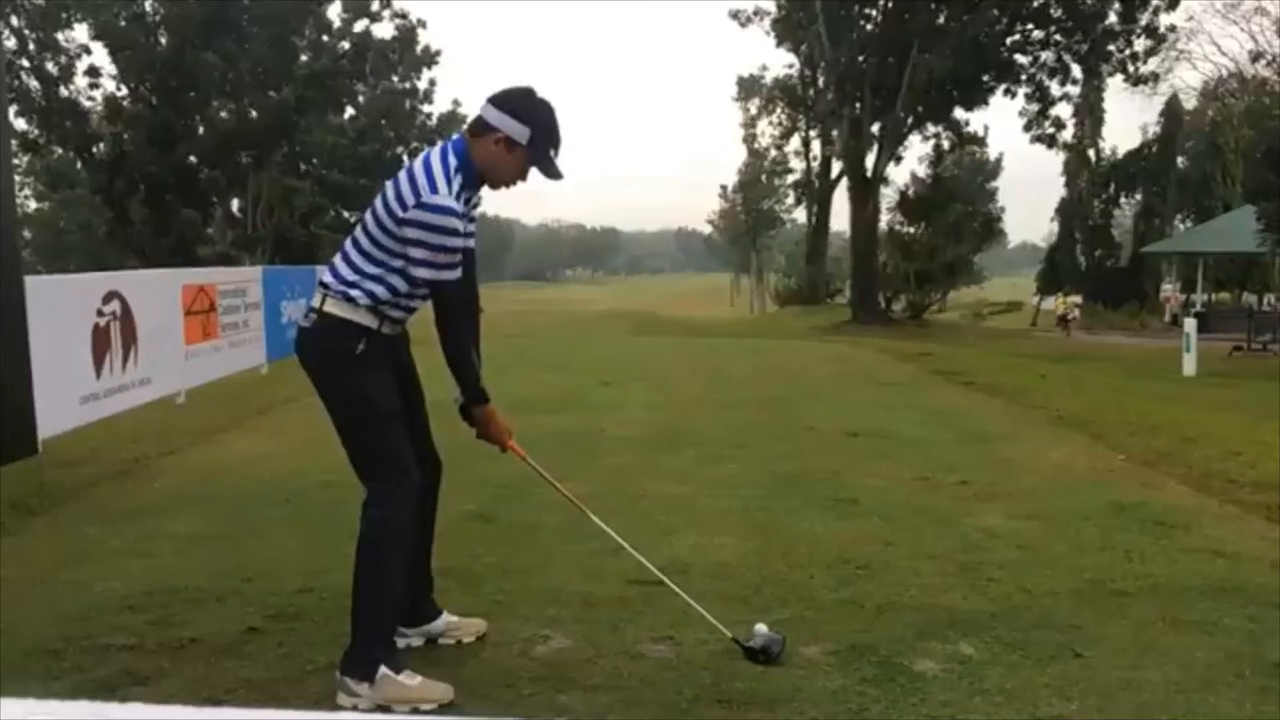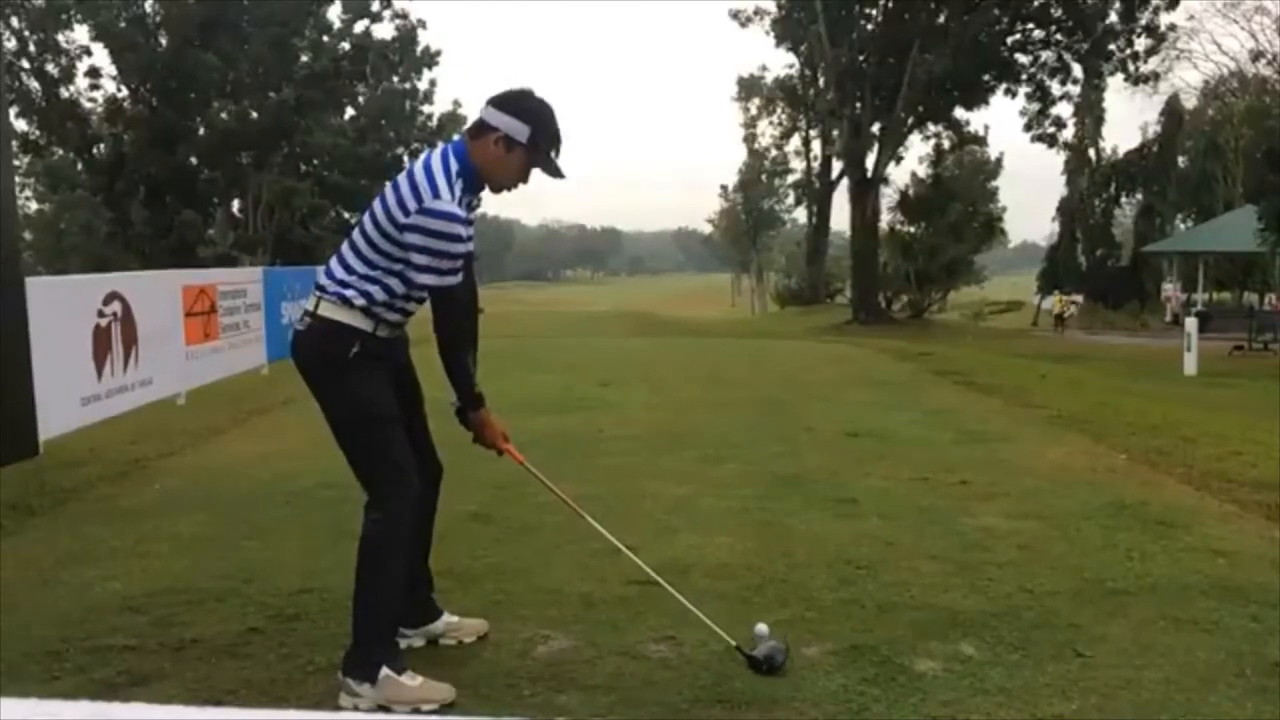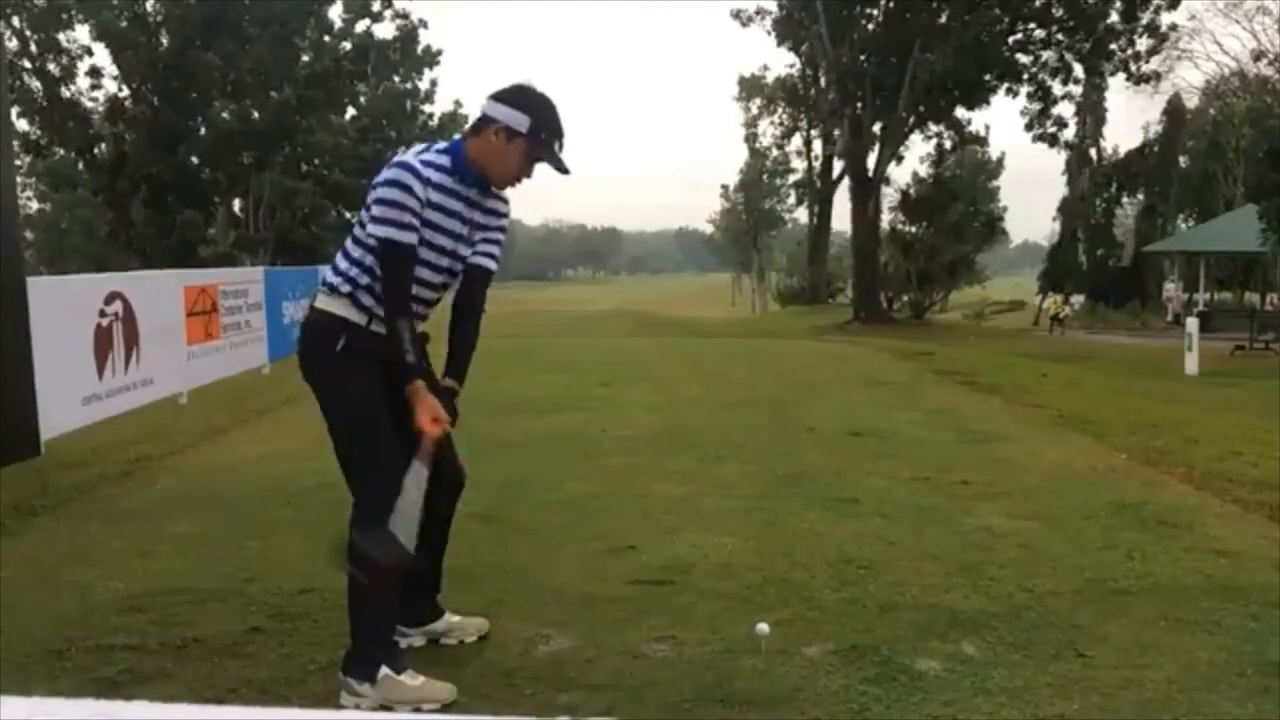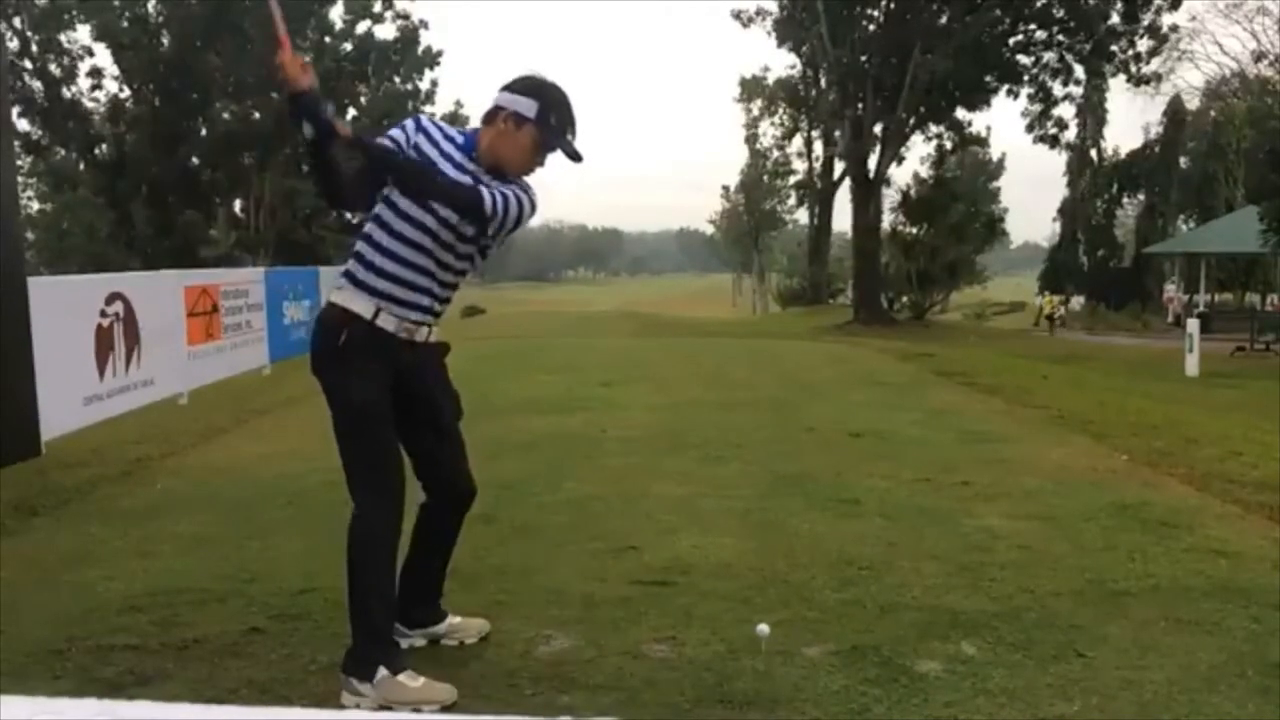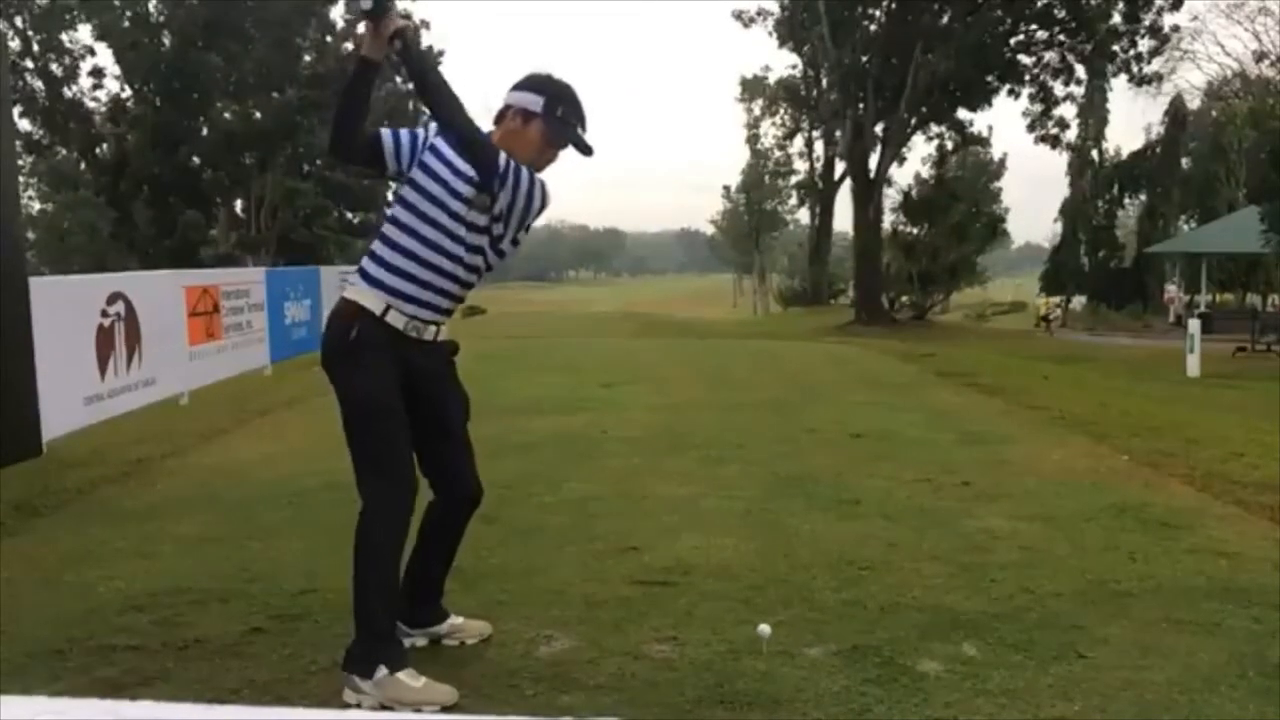
dt=1s
person 1, frame 1
left shoulder: (454, 173)
right shoulder: (437, 198)
left elbow: (463, 295)
right elbow: (448, 312)
left wrist: (475, 391)
right wrist: (477, 401)
left hip: (376, 335)
right hip: (343, 339)
left knee: (422, 470)
right knee: (394, 487)
left ankle: (414, 612)
right ankle: (366, 669)
person 1, frame 2
left shoulder: (454, 173)
right shoulder: (439, 204)
left elbow: (465, 298)
right elbow: (448, 317)
left wrist: (470, 393)
right wrist: (473, 406)
left hip: (374, 338)
right hip: (339, 343)
left knee: (423, 474)
right knee: (396, 491)
left ankle: (414, 612)
right ankle: (367, 670)
person 1, frame 3
left shoulder: (493, 207)
right shoulder: (412, 173)
left elbow: (470, 302)
right elbow: (393, 288)
left wrist: (448, 389)
right wrist: (415, 388)
left hip: (396, 342)
right hip: (343, 337)
left knee: (441, 476)
right knee: (383, 490)
left ankle: (415, 612)
right ankle: (368, 669)
person 1, frame 4
left shoulder: (517, 200)
right shoulder: (422, 133)
left elbow: (446, 195)
right elbow: (345, 195)
left wrist: (349, 132)
right wrist: (313, 117)
left hip: (414, 347)
right hip: (354, 334)
left knee: (452, 485)
right knee: (381, 493)
left ankle: (416, 614)
right ankle: (369, 669)
person 1, frame 5
left shoulder: (530, 192)
right shoulder: (431, 143)
left elbow: (463, 135)
right elbow: (345, 146)
left wrist: (406, 46)
right wrist: (370, 56)
left hip: (423, 346)
right hip: (364, 333)
left knee: (459, 487)
right knee: (392, 489)
left ankle: (417, 613)
right ankle: (372, 666)
